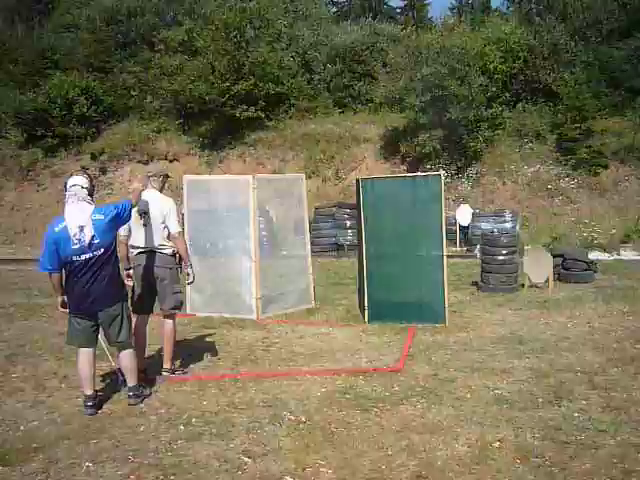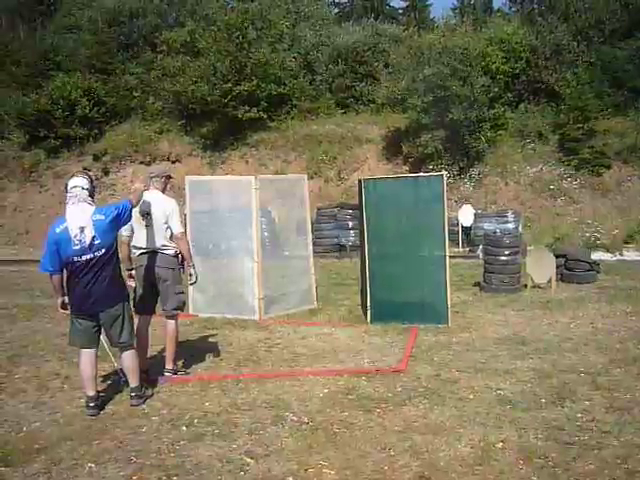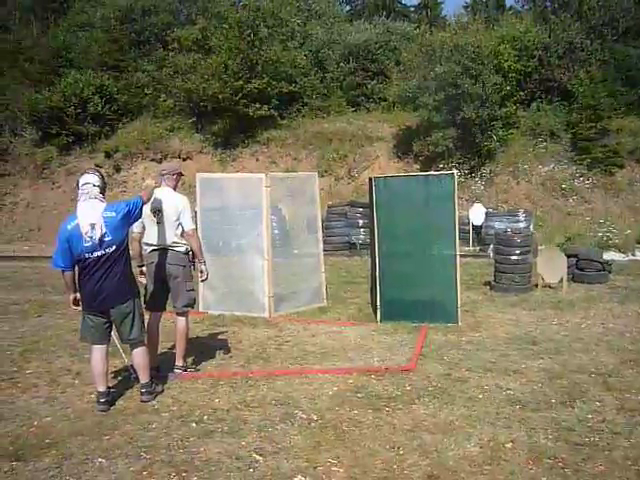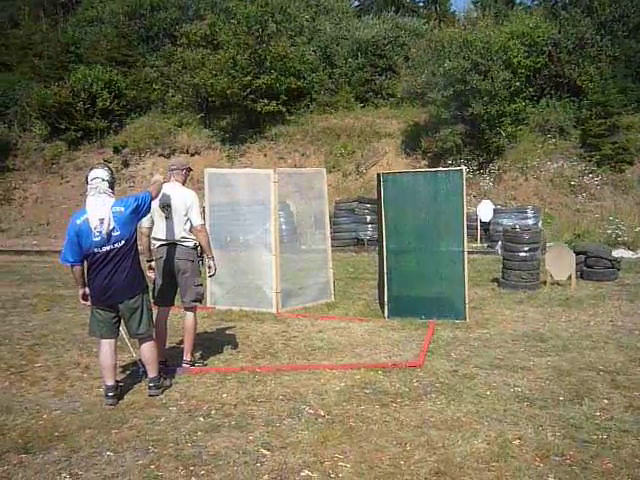
dt=0.5s
person 1, frame 1
left shoulder: (55, 228)
right shoulder: (106, 215)
left elbow: (53, 270)
right elbow: (131, 203)
left wrist: (60, 294)
right wrist: (137, 189)
left hip: (79, 300)
right hip: (111, 296)
left knee: (85, 348)
right knee: (124, 344)
left ankle: (89, 399)
right ankle: (134, 390)
person 1, frame 2
left shoulder: (57, 229)
right shoulder: (107, 216)
left elbow: (54, 271)
right elbow: (132, 202)
left wrist: (61, 296)
right wrist: (139, 189)
left hip: (81, 301)
right hip: (112, 297)
left knee: (87, 349)
right knee: (126, 344)
left ankle: (92, 400)
right ankle: (136, 391)
person 1, frame 3
left shoulder: (68, 225)
right shoulder: (117, 212)
left elbow: (66, 268)
right elbow: (143, 199)
left wrist: (72, 292)
right wrist: (150, 186)
left hip: (91, 297)
right hip: (123, 293)
left knee: (98, 345)
right knee: (136, 341)
left ankle: (102, 396)
right ankle: (146, 387)
person 1, frame 4
left shoulder: (77, 220)
right shoulder: (127, 207)
left elbow: (75, 262)
right elbow: (152, 193)
left wrist: (82, 287)
right wrist: (158, 181)
left hip: (100, 292)
right hip: (132, 288)
left knee: (106, 339)
right knee: (145, 335)
left ankle: (111, 390)
right ankle: (154, 382)
person 2, frame 1
right shoulder: (166, 202)
left elbow: (122, 239)
right elbow: (176, 236)
left wrist: (127, 267)
right wrist: (188, 264)
left hip: (140, 261)
right hip: (163, 260)
left knee: (141, 316)
right knee: (169, 315)
left ankle: (140, 366)
right ankle: (168, 366)
person 2, frame 2
right shoulder: (168, 203)
left elbow: (125, 240)
right elbow: (179, 236)
left wrist: (129, 267)
right wrist: (190, 264)
left hip: (142, 262)
right hip: (166, 260)
left knee: (143, 317)
right knee: (171, 315)
left ankle: (142, 366)
right ankle: (170, 366)
person 2, frame 3
right shoulder: (179, 200)
left elbow: (136, 237)
right elbow: (190, 233)
left wrist: (140, 264)
right wrist: (201, 261)
left hip: (153, 258)
right hip: (176, 257)
left knee: (154, 314)
right knee: (181, 312)
left ankle: (153, 363)
right ankle: (180, 363)
person 2, frame 4
right shoulder: (188, 195)
left elbow: (144, 232)
right elbow: (199, 229)
left wrist: (149, 259)
right wrist: (210, 257)
left hip: (162, 253)
right hip: (185, 252)
left knee: (162, 308)
right knee: (190, 307)
left ankle: (160, 358)
right ankle: (188, 358)
